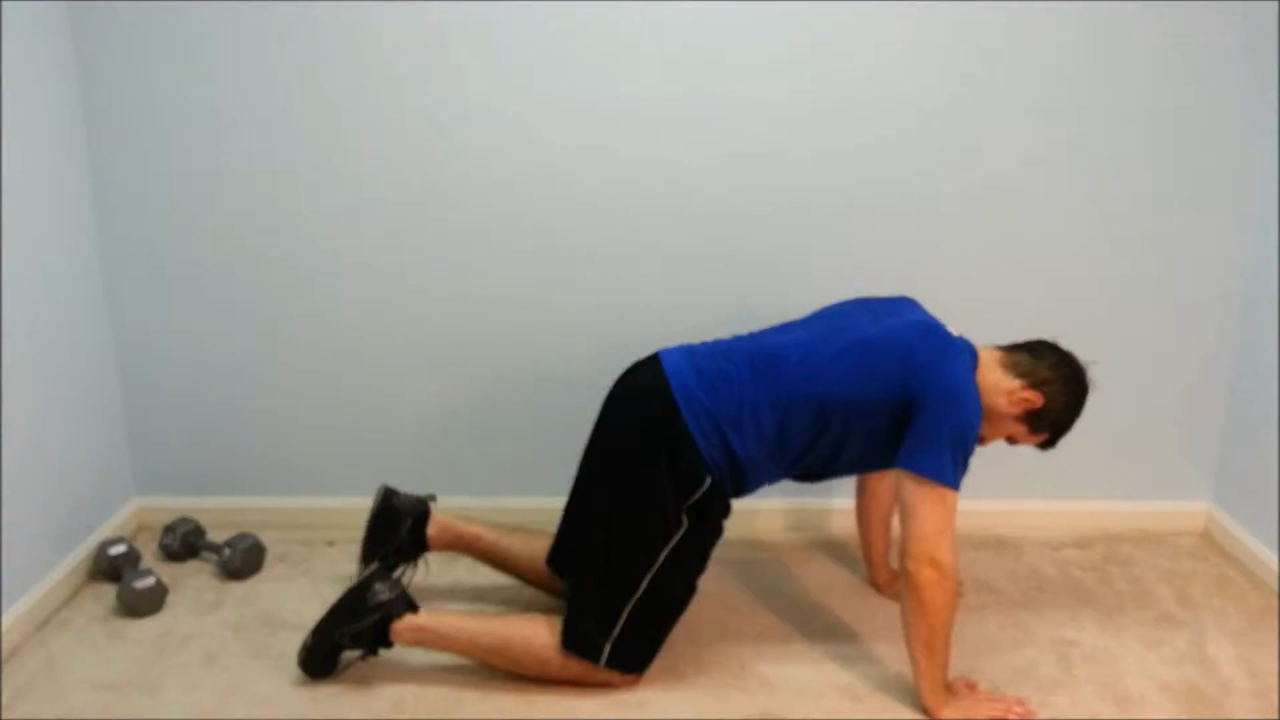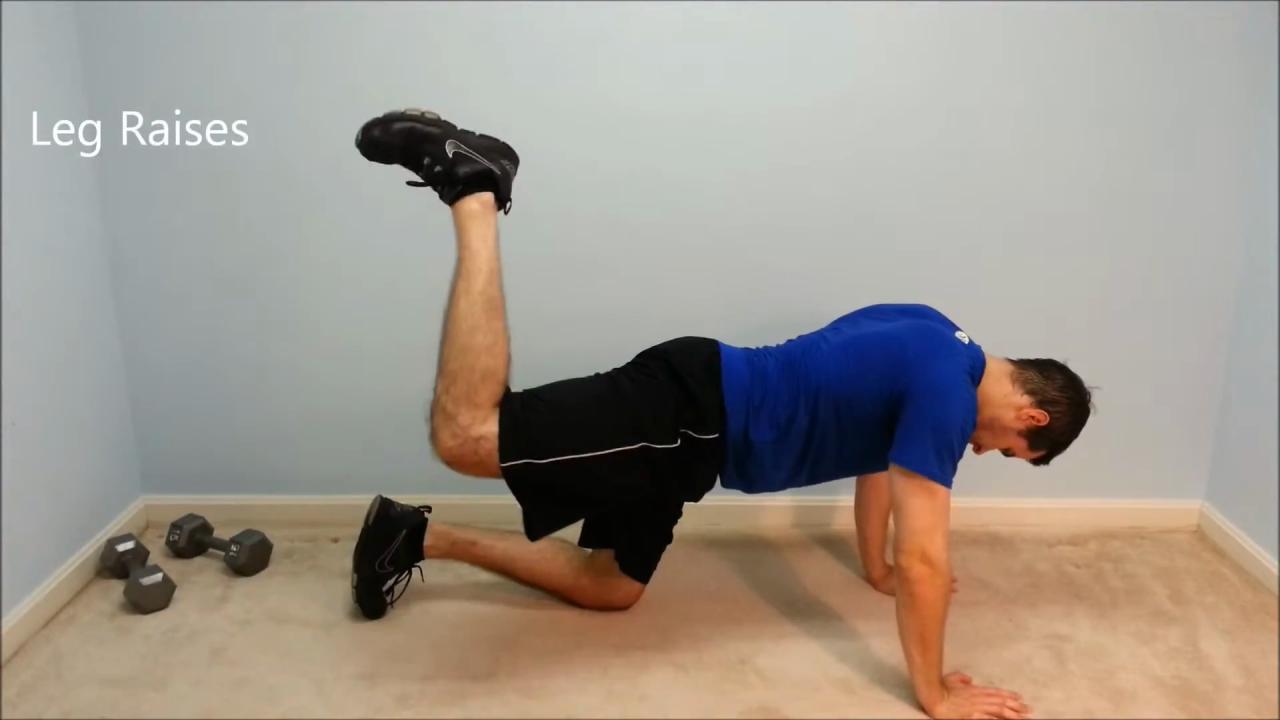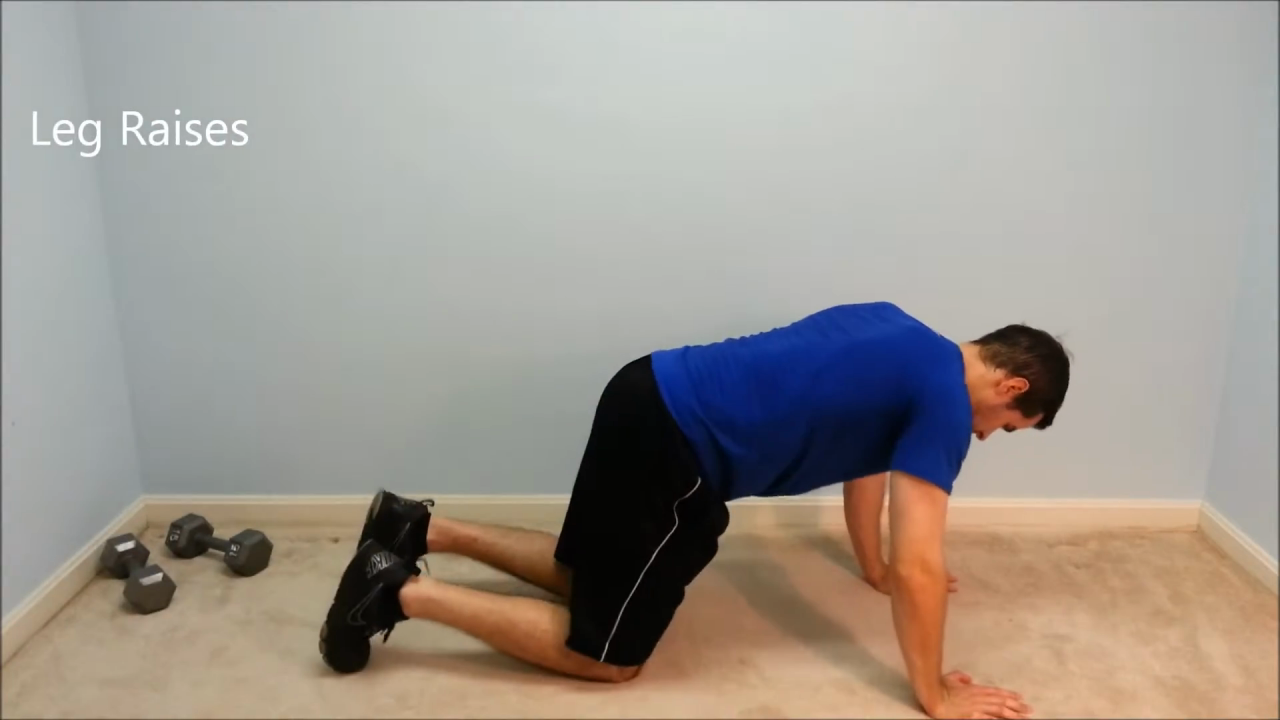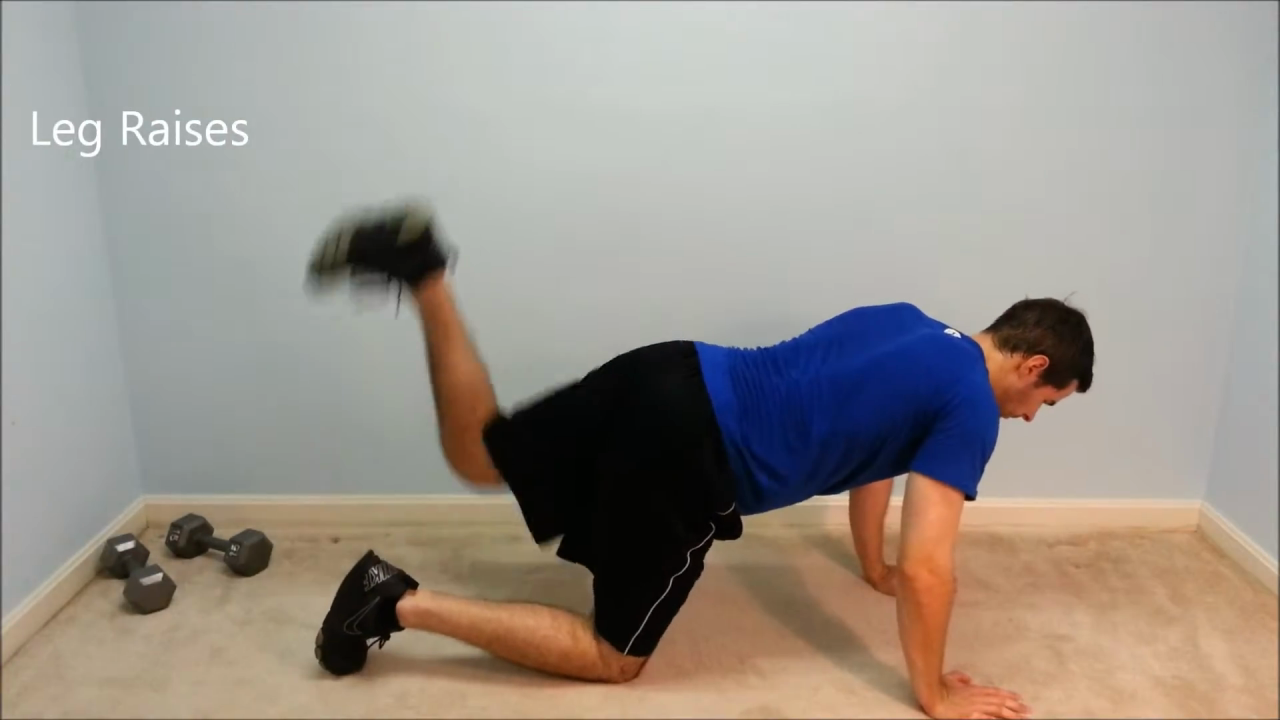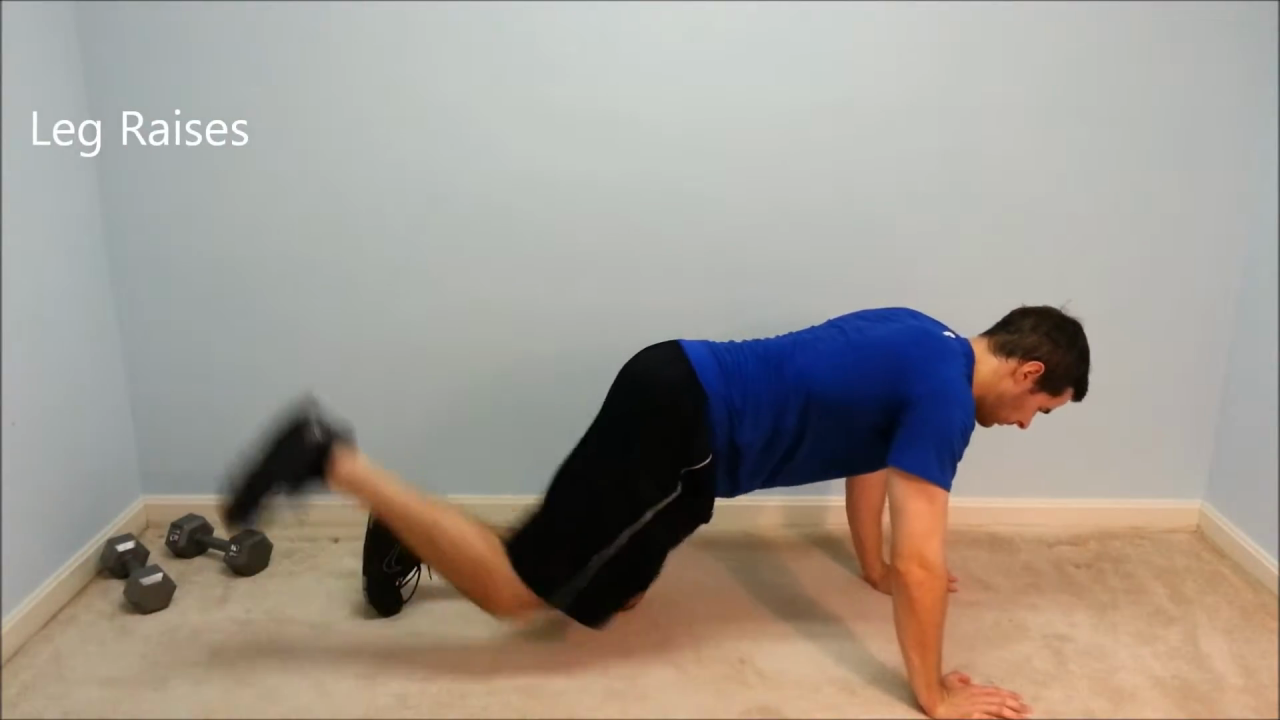
dt=1s
person 1, frame 1
left shoulder: (920, 339)
right shoulder: (952, 393)
left elbow: (878, 450)
right elbow: (931, 567)
left wrist: (879, 570)
left hip: (661, 398)
right hip: (679, 447)
left knee: (588, 574)
left ankle: (427, 525)
right ankle: (400, 619)
person 1, frame 2
left shoulder: (933, 346)
right shoulder: (948, 394)
left elbow: (878, 453)
right elbow: (923, 561)
left wrist: (873, 565)
left hip: (692, 410)
right hip: (686, 409)
left knee: (608, 587)
right knee: (466, 434)
left ankle: (421, 536)
right ankle: (477, 194)
person 1, frame 3
left shoulder: (907, 340)
right shoulder: (944, 396)
left elbow: (864, 448)
right elbow: (920, 570)
left wrist: (872, 566)
left hip: (649, 398)
right hip: (667, 451)
left knee: (587, 574)
right knee: (603, 653)
left ankle: (423, 529)
right ankle: (405, 591)
person 1, frame 4
left shoulder: (913, 327)
right shoulder: (970, 409)
right elbow: (927, 571)
left wrist: (873, 565)
left hip: (672, 377)
right hip: (686, 455)
left knee: (476, 451)
right knee: (613, 656)
left ankle: (425, 267)
right ankle: (404, 601)
person 1, frame 5
left shoulder: (922, 344)
right shoulder: (948, 396)
left elbow: (867, 455)
right elbow: (921, 565)
left wrist: (874, 564)
left hip: (675, 393)
right hip: (677, 423)
left knee: (614, 590)
right knee: (516, 586)
left ankle: (410, 533)
right ankle: (334, 459)
